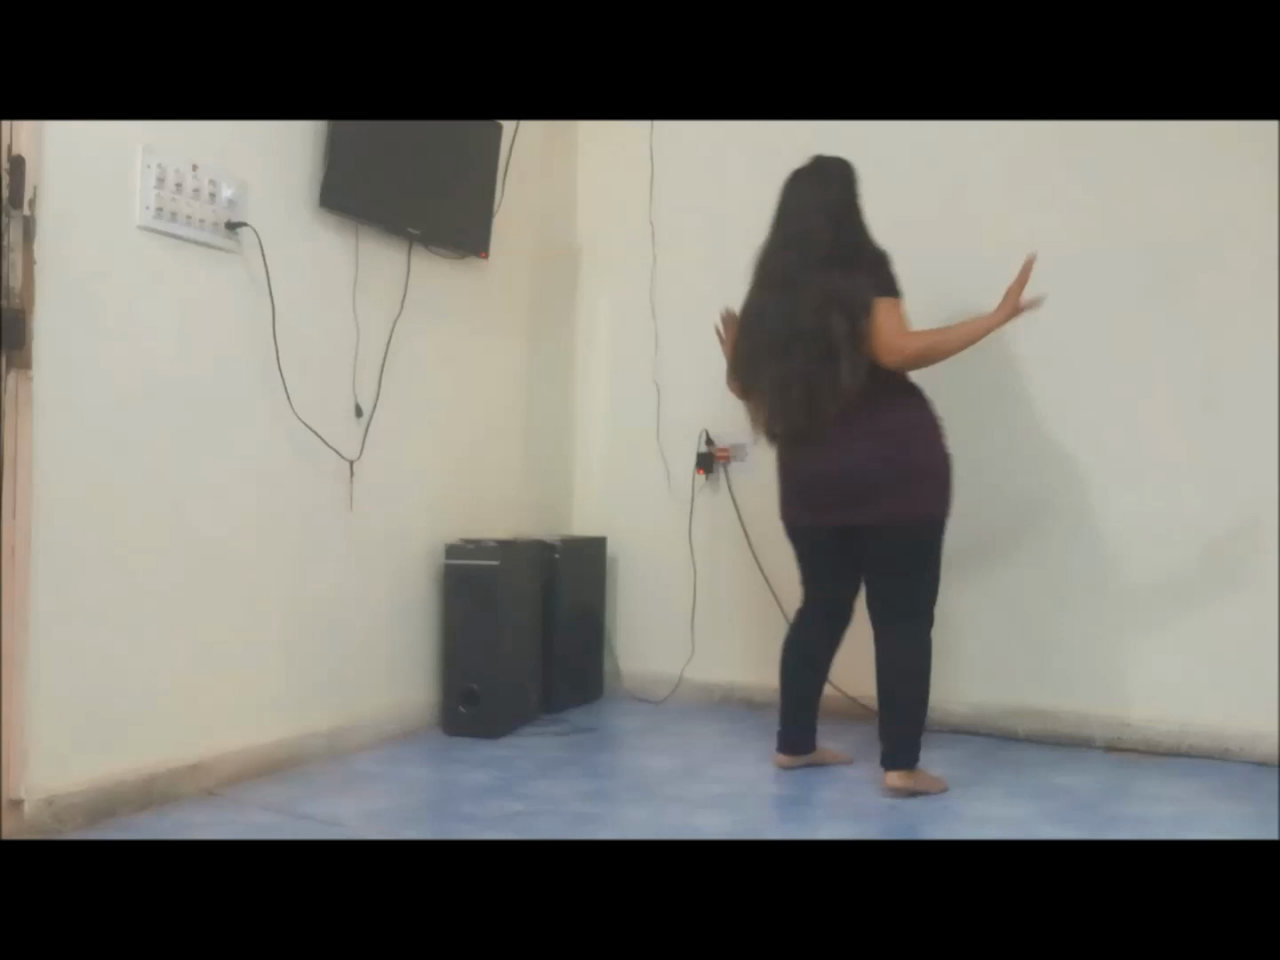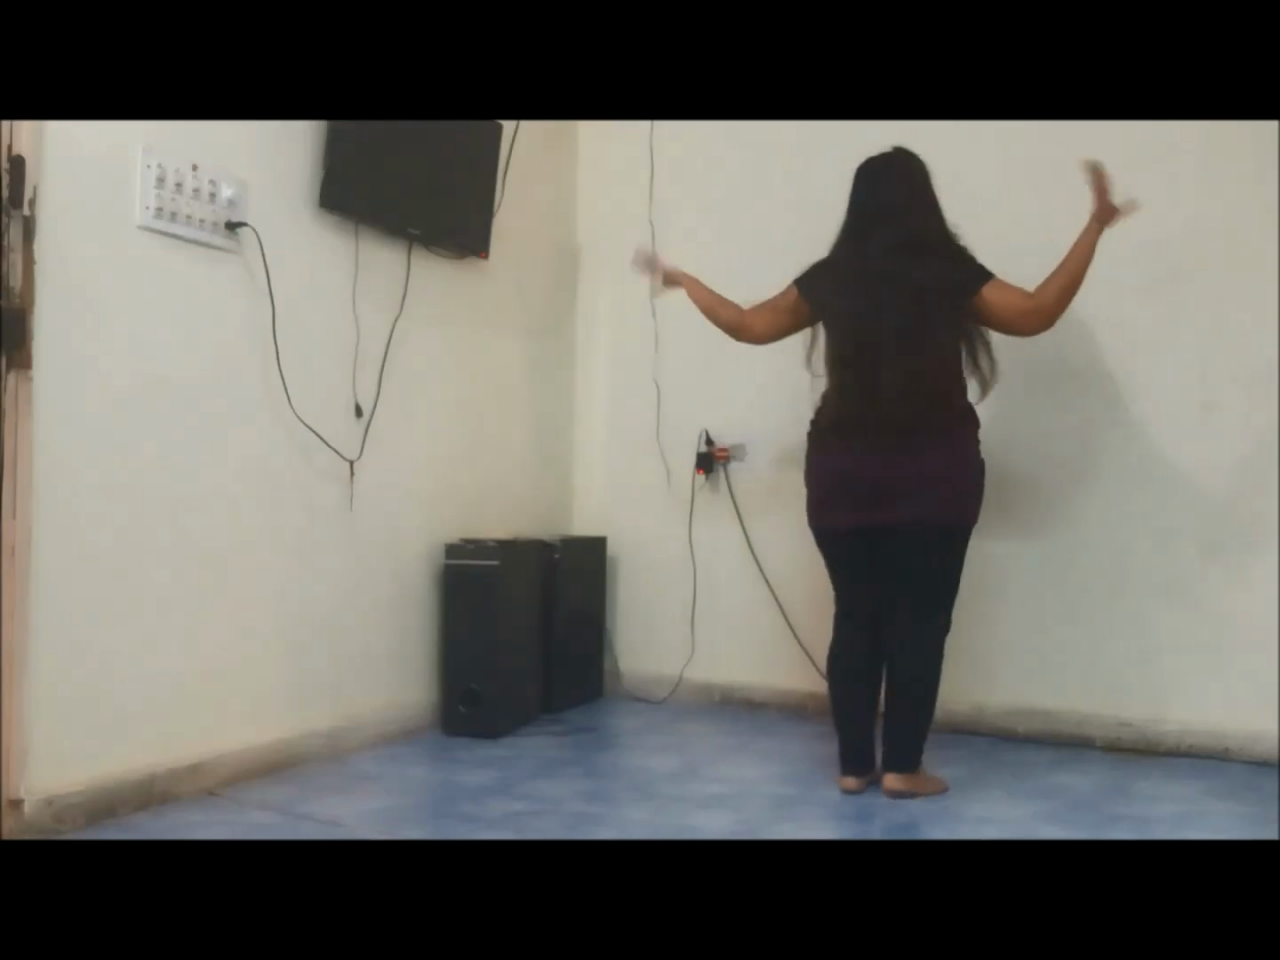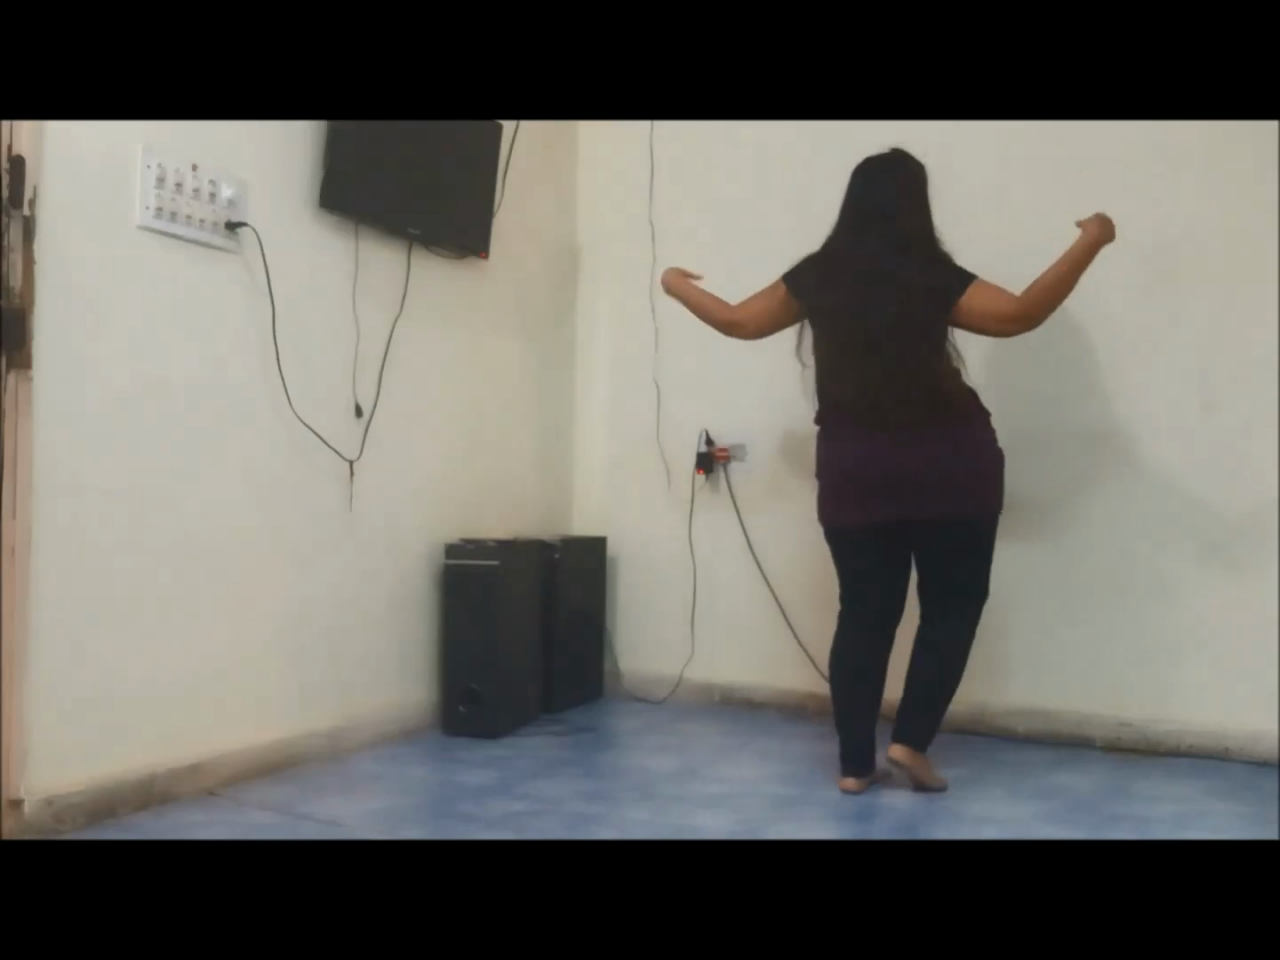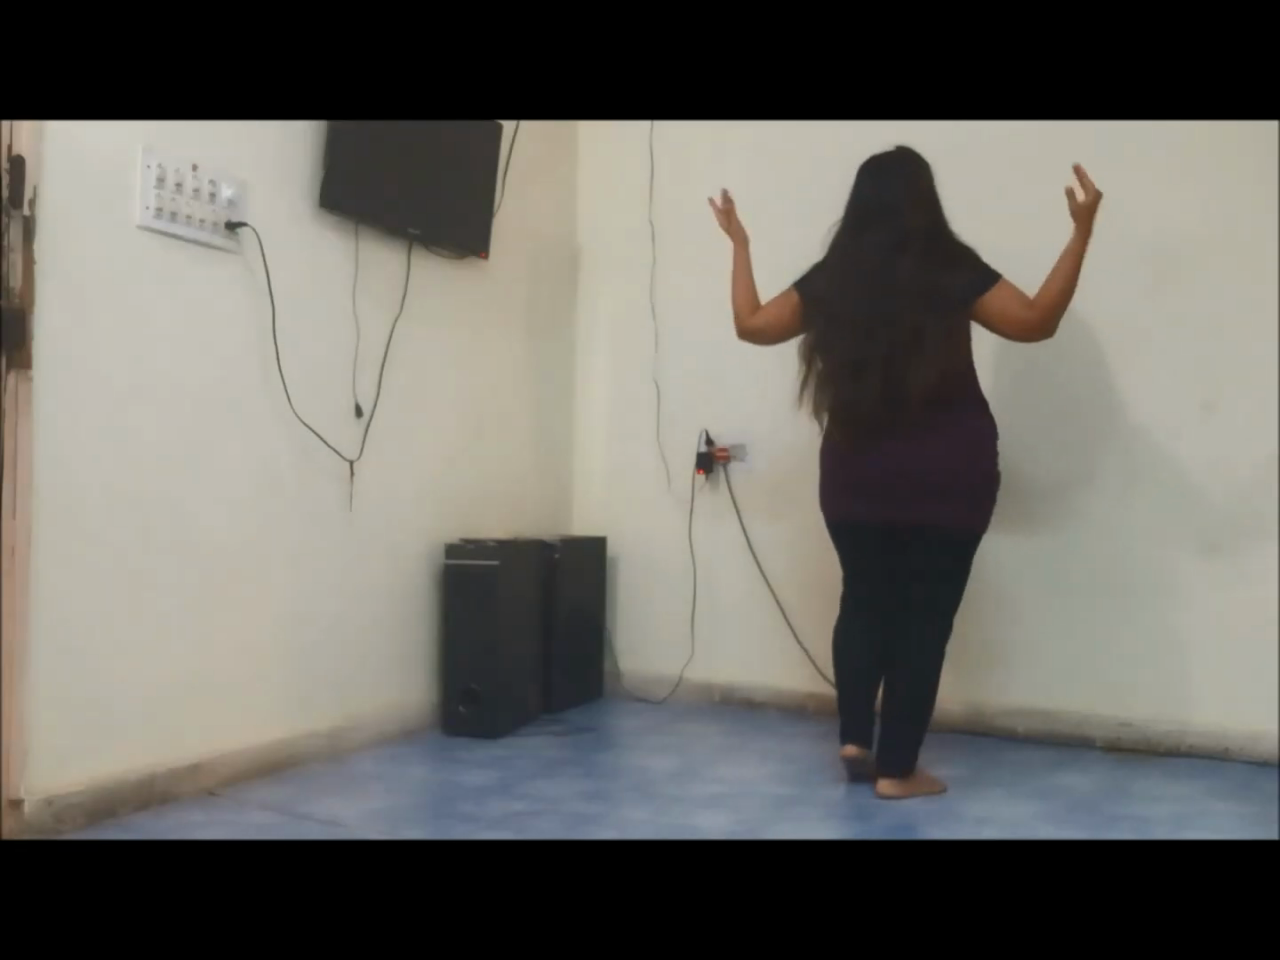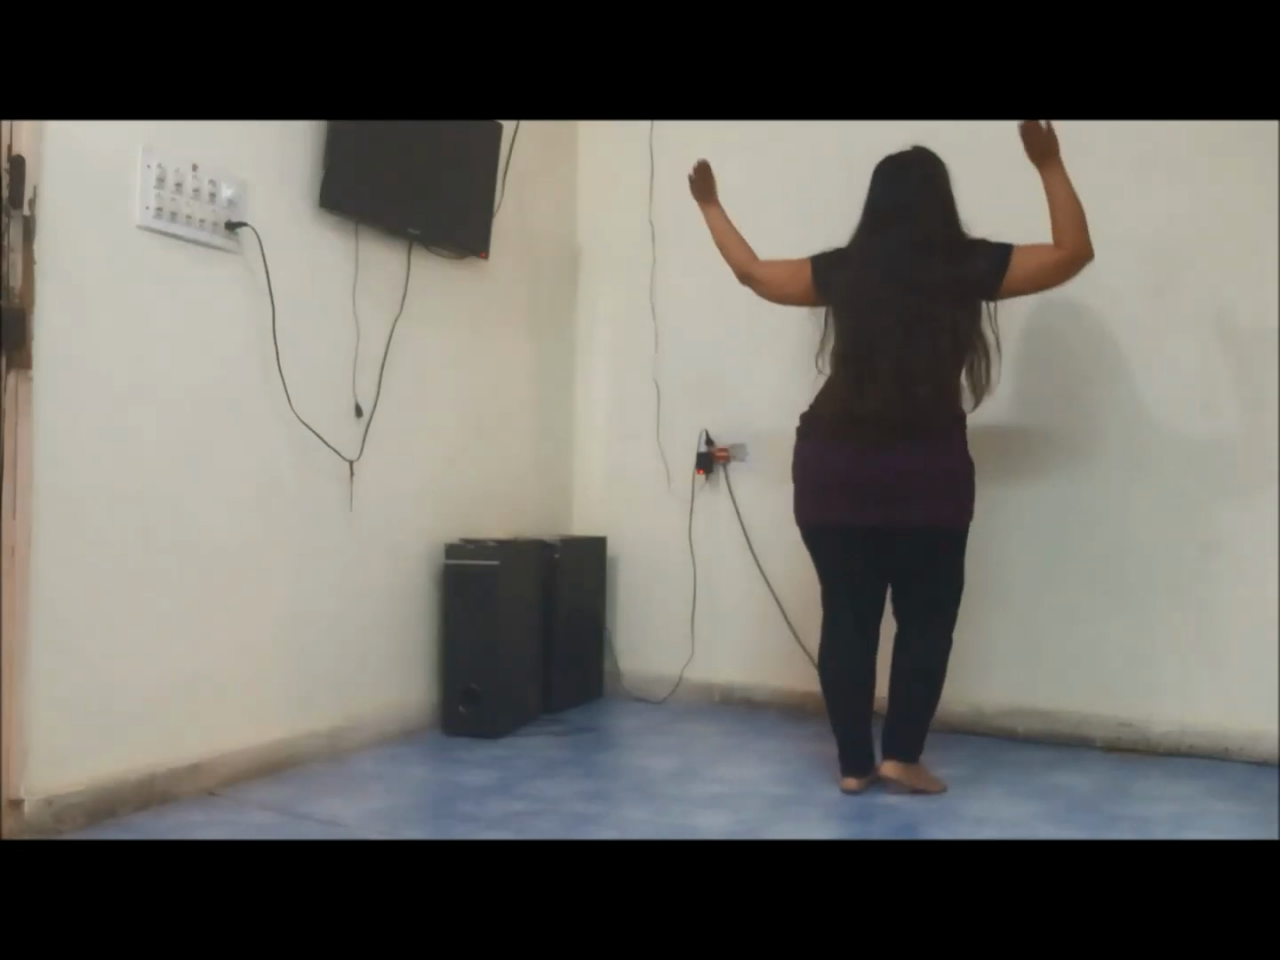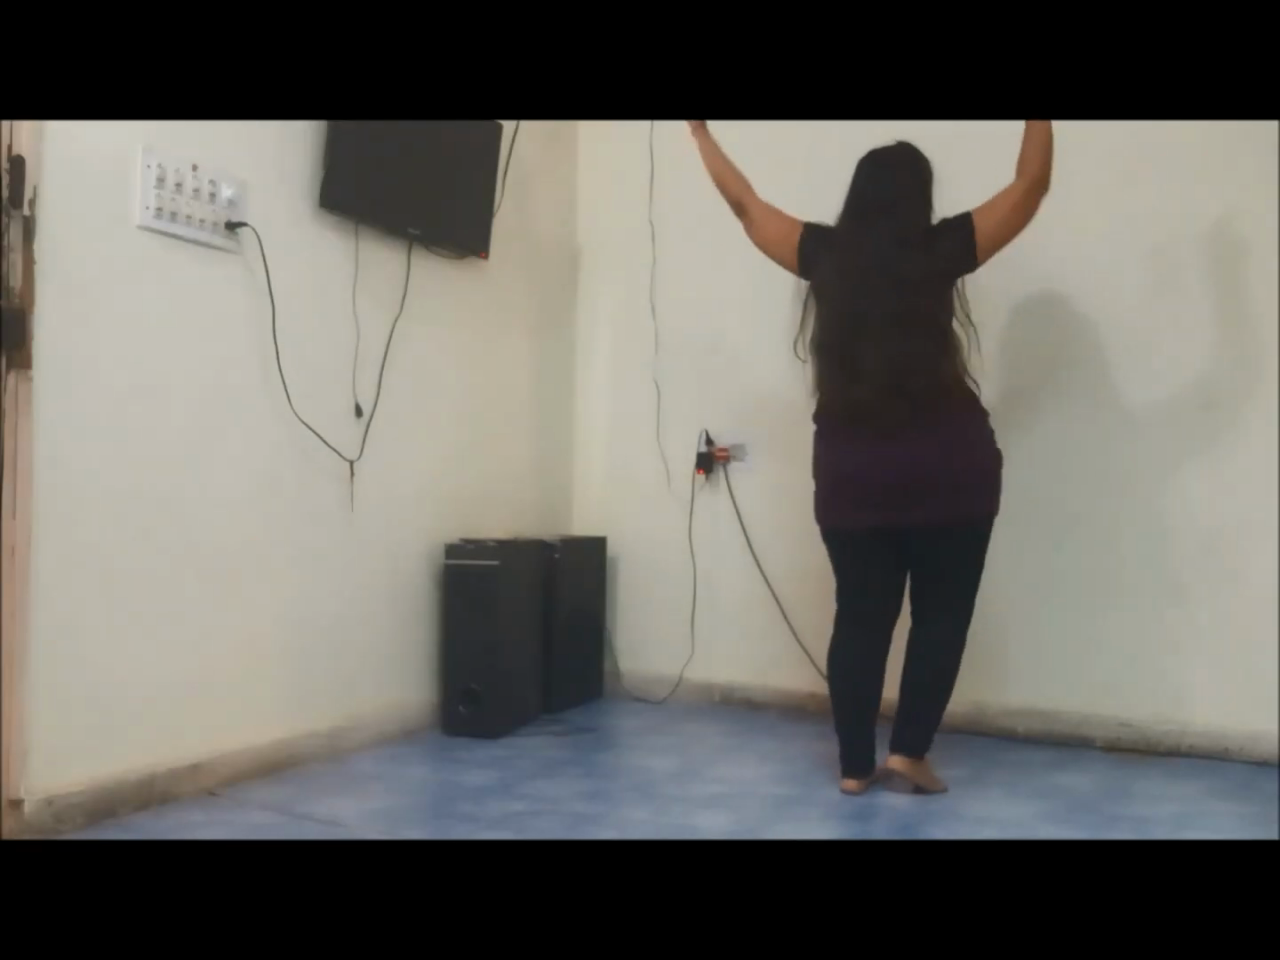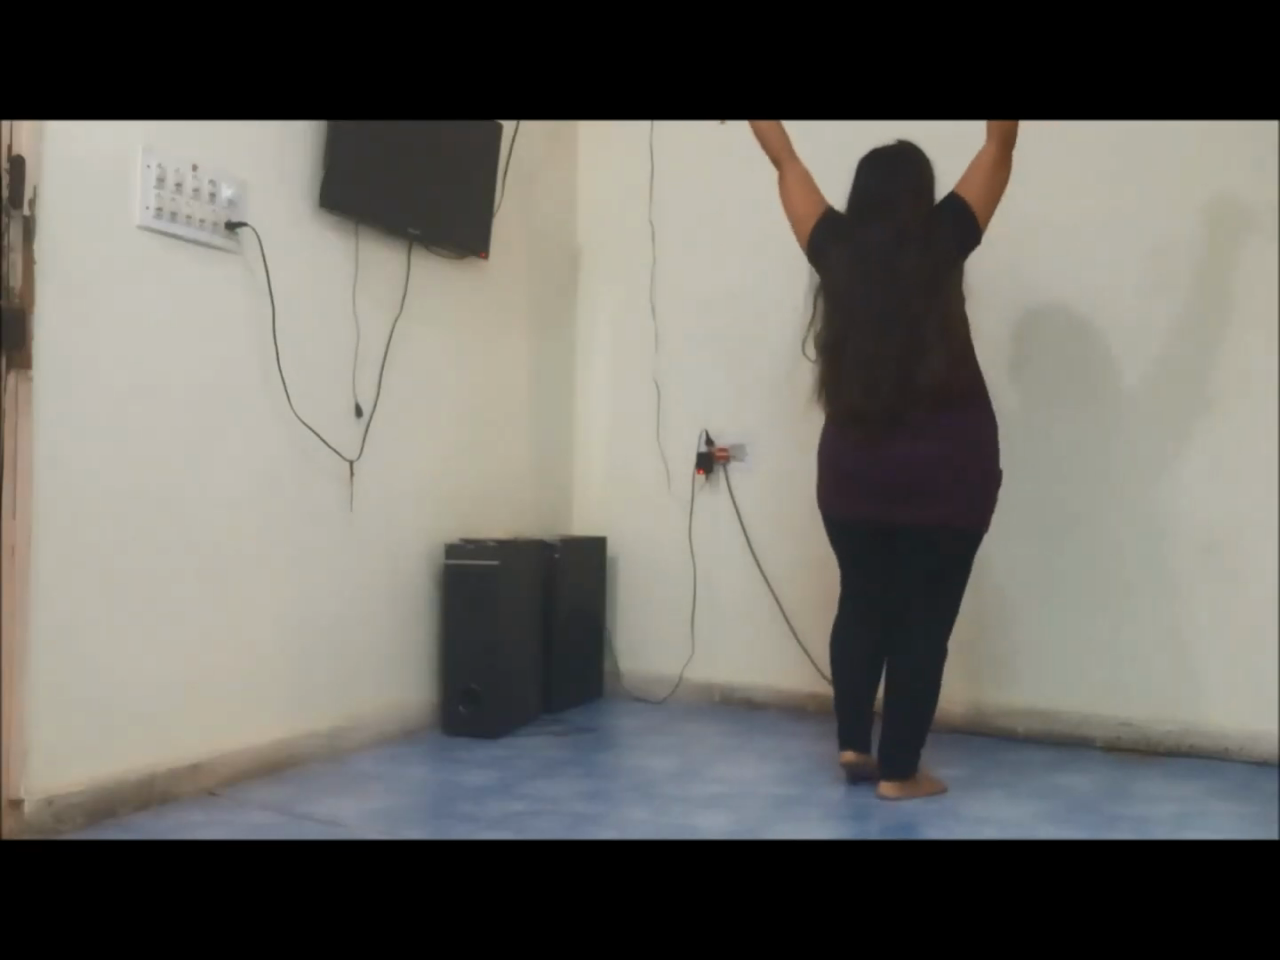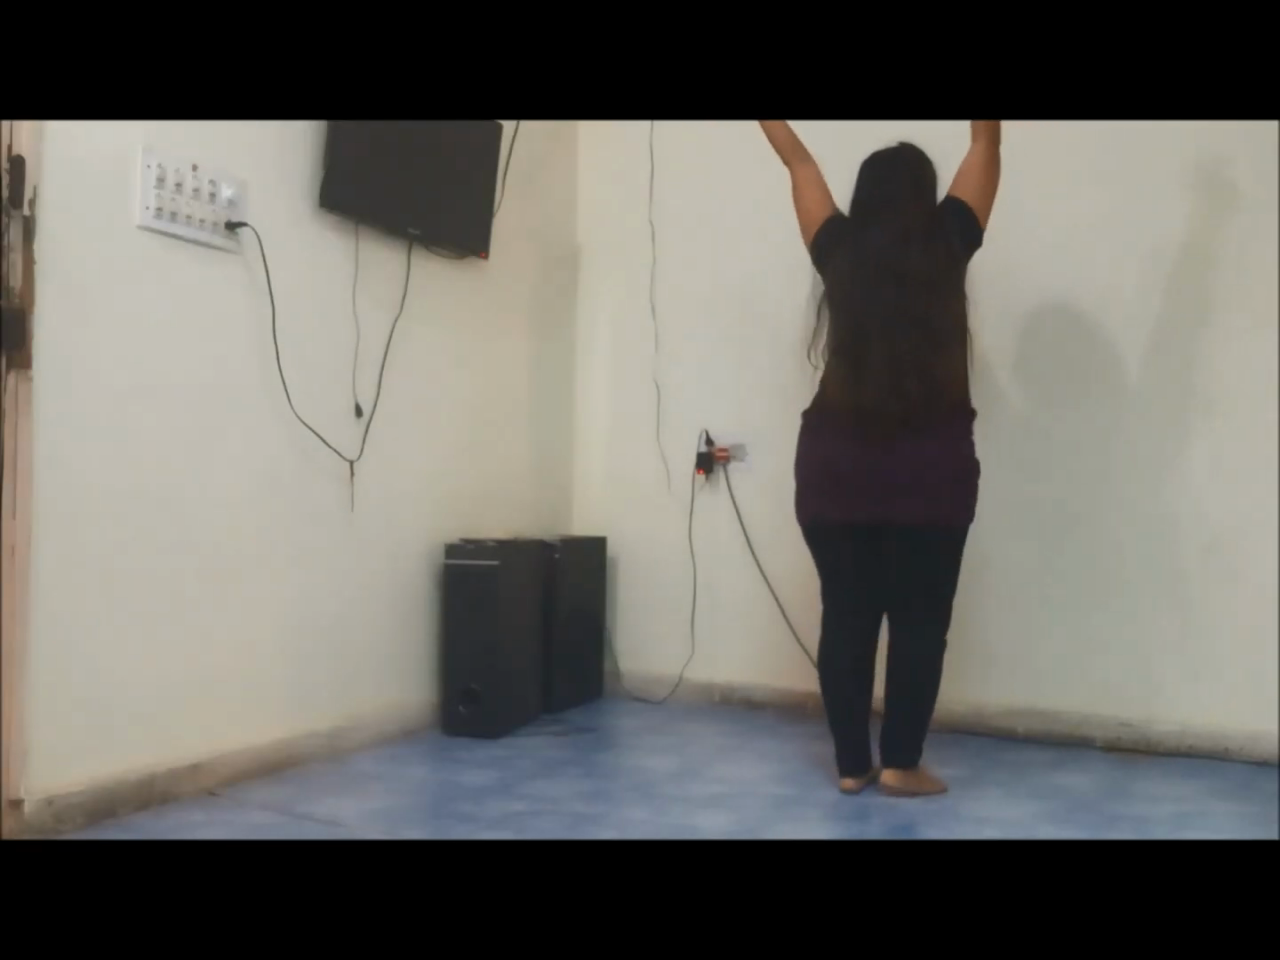
dt=0.4s
person 1, frame 1
left shoulder: (771, 289)
right shoulder: (862, 269)
left elbow: (745, 384)
right elbow: (897, 351)
left wrist: (732, 344)
right wrist: (998, 315)
left hip: (810, 470)
right hip: (891, 464)
left knee: (822, 605)
right knee: (902, 614)
left ankle: (794, 742)
right ankle: (901, 763)
person 1, frame 2
left shoulder: (833, 278)
right shoulder: (948, 273)
left elbow: (747, 325)
right elbow: (1035, 314)
left wrist: (682, 279)
right wrist: (1093, 228)
left hip: (842, 471)
right hip: (932, 473)
left knee: (856, 617)
right knee: (919, 620)
left ankle: (854, 764)
right ankle: (902, 767)
person 1, frame 3
left shoulder: (819, 277)
right shoulder: (931, 277)
left elbow: (737, 321)
right elbow: (1018, 313)
left wrist: (675, 281)
right wrist: (1087, 244)
left hip: (855, 471)
right hip: (949, 468)
left knee: (864, 614)
right knee: (952, 607)
left ankle: (854, 763)
right ankle: (910, 740)
person 1, frame 4
left shoulder: (832, 279)
right shoulder: (949, 270)
left elbow: (752, 325)
right elbow: (1036, 321)
left wrist: (738, 242)
right wrist: (1081, 233)
left hip: (855, 468)
right hip: (944, 472)
left knee: (864, 604)
right knee: (924, 617)
left ankle: (854, 739)
right ankle: (896, 767)
person 1, frame 5
left shoulder: (844, 271)
right shoulder: (965, 268)
left elbow: (753, 273)
right elbow: (1072, 254)
left wrist: (710, 208)
right wrist: (1049, 165)
left hip: (832, 469)
right hip: (926, 474)
left knee: (846, 617)
right knee: (926, 617)
left ankle: (853, 763)
right ankle: (902, 755)
person 1, frame 6
left shoulder: (825, 255)
right shoulder: (940, 252)
left elbow: (745, 204)
right elbow: (1032, 183)
left wrist: (702, 136)
right wrist: (1038, 128)
left hip: (852, 468)
right hip: (947, 466)
left knee: (859, 616)
right knee: (941, 614)
left ankle: (855, 764)
right ankle: (908, 750)
person 1, frame 7
left shoulder: (835, 249)
right shoulder: (942, 244)
left elbow: (785, 163)
right elbow: (999, 145)
left wrist: (767, 133)
left hip: (853, 463)
right hip: (945, 469)
left knee: (862, 604)
right knee: (924, 619)
left ankle: (854, 745)
right ankle: (900, 769)
person 1, frame 8
left shoulder: (838, 250)
right shoulder: (946, 245)
left elbow: (796, 159)
right elbow: (985, 143)
left wrist: (779, 133)
left hip: (834, 467)
right hip: (927, 471)
left knee: (845, 616)
right knee: (919, 619)
left ankle: (851, 763)
right ankle: (901, 763)
